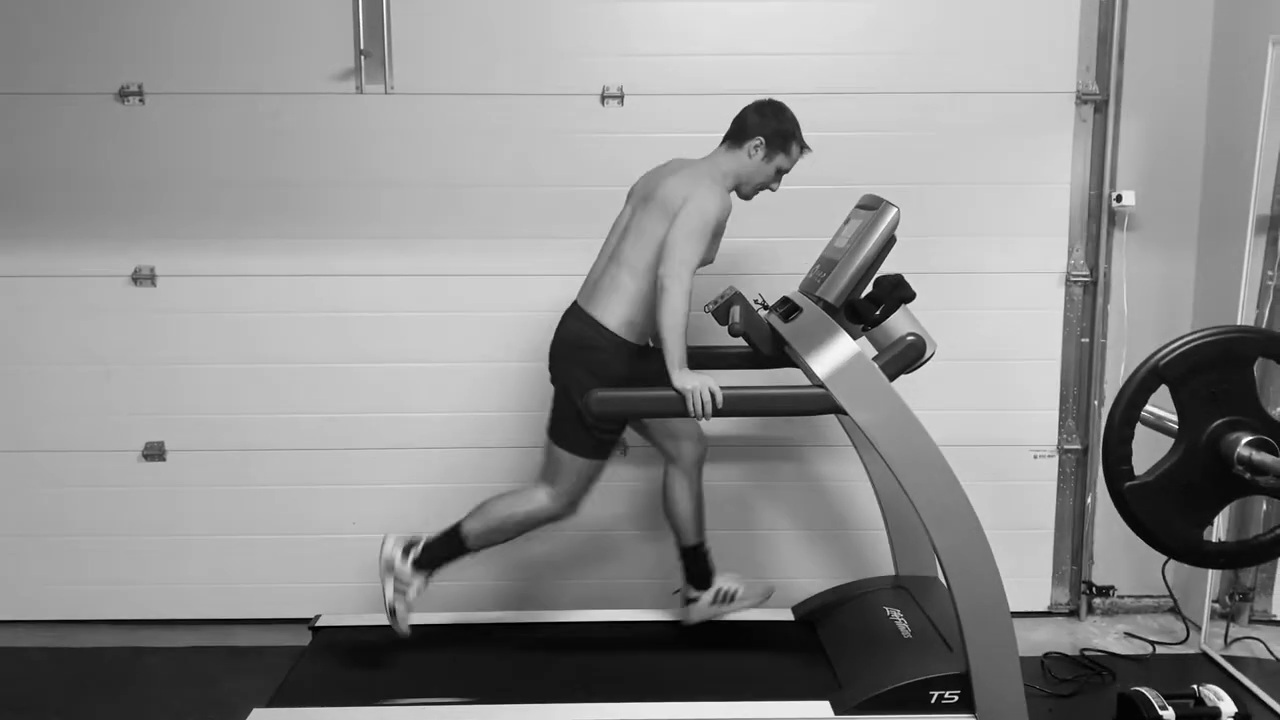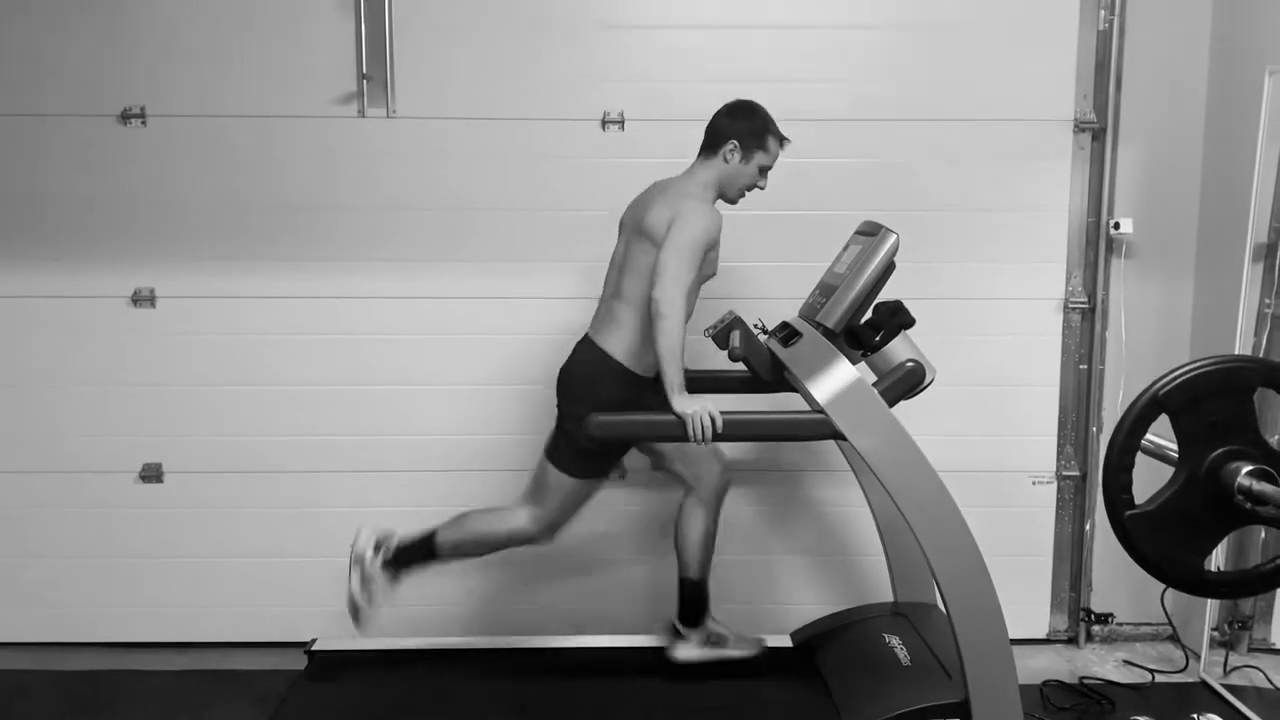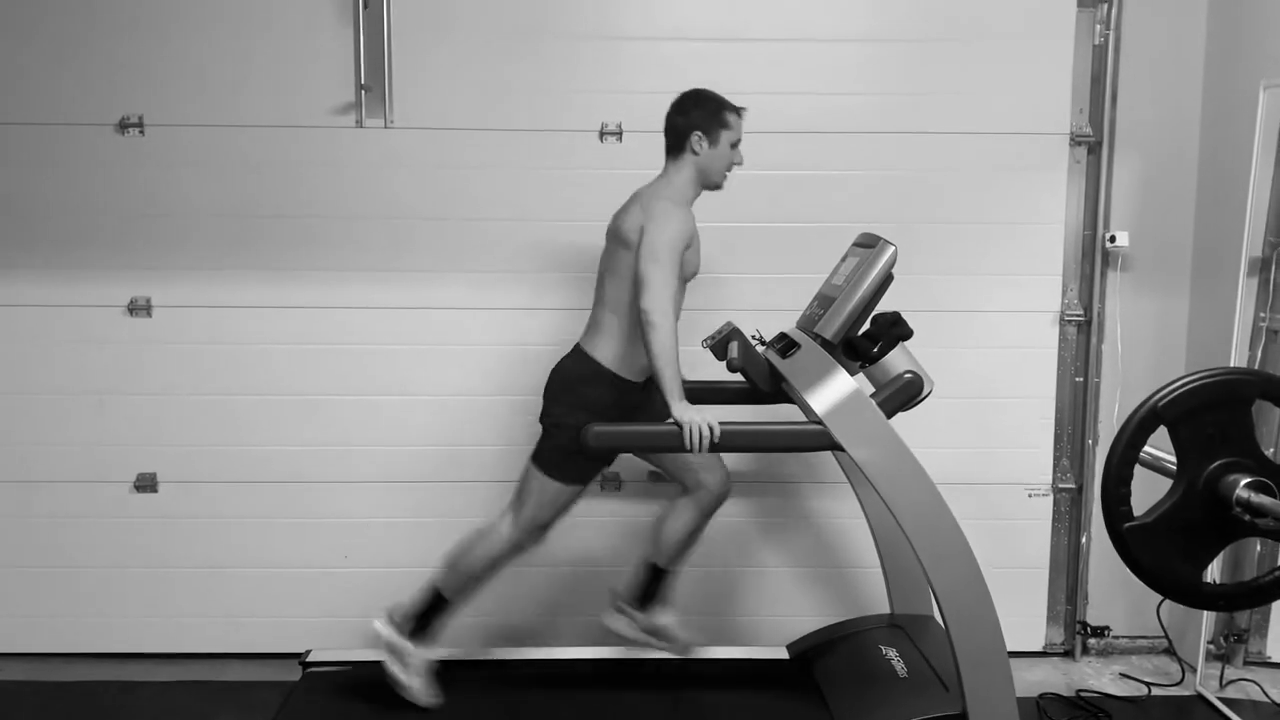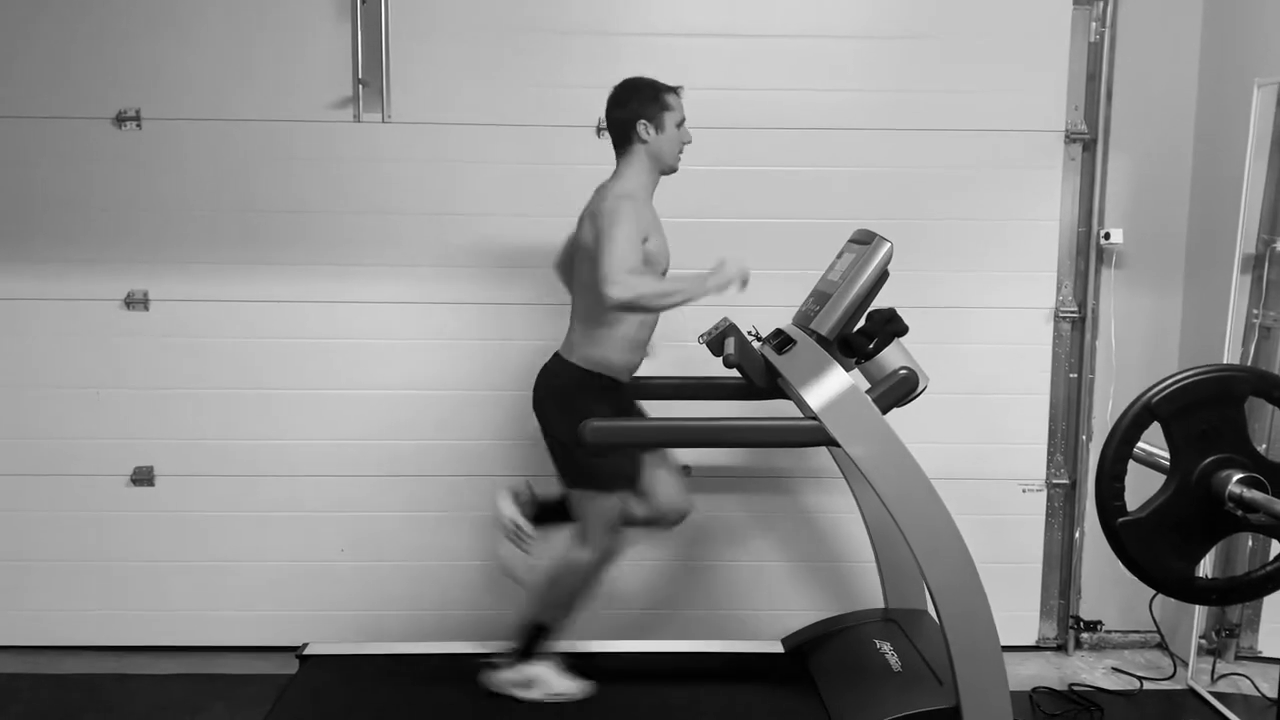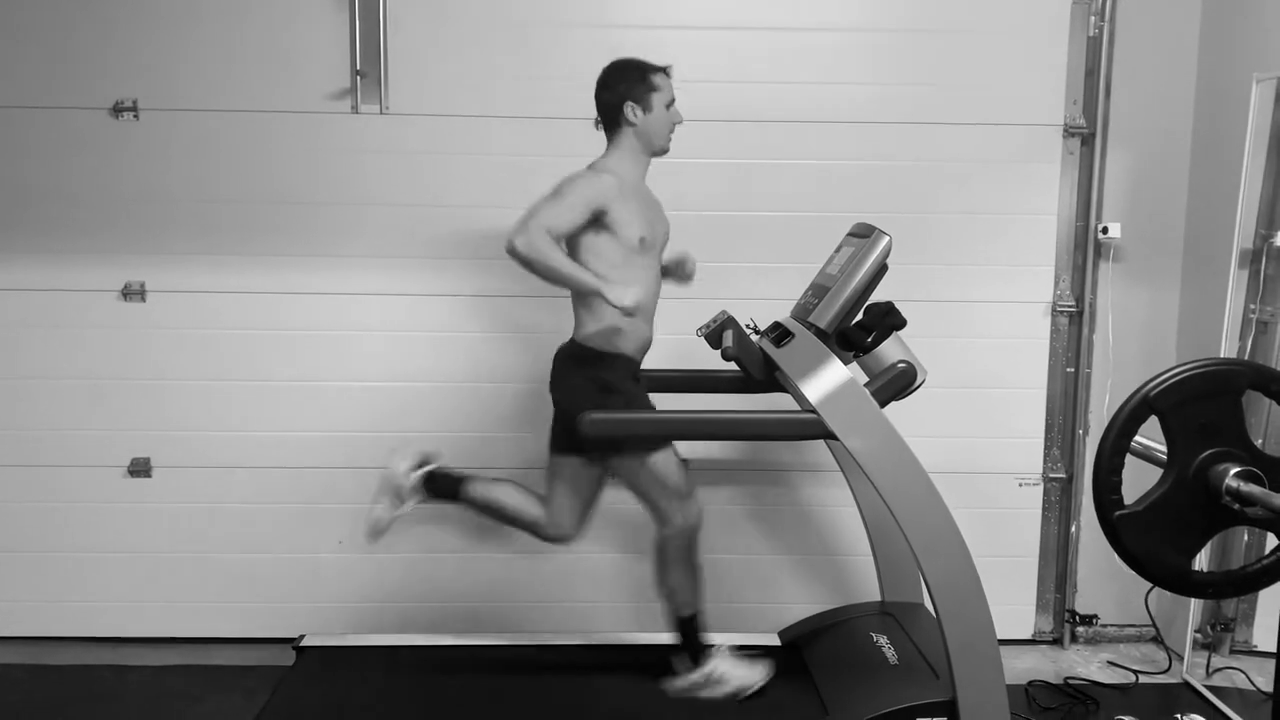
dt=0.5s
person 1, frame 1
left shoulder: (674, 177)
right shoulder: (710, 195)
right elbow: (673, 275)
right wrist: (680, 372)
left hip: (599, 337)
right hip: (605, 352)
left knee: (688, 448)
right knee: (559, 496)
left ankle: (700, 588)
right ankle: (419, 560)
person 1, frame 2
left shoulder: (659, 197)
right shoulder: (697, 212)
right elbow: (664, 298)
right wrist: (677, 397)
left hip: (624, 377)
right hip: (608, 382)
left knee: (710, 479)
right knee: (540, 517)
left ankle: (693, 625)
right ankle: (388, 558)
person 1, frame 3
left shoulder: (660, 206)
right shoulder: (668, 213)
right elbow: (652, 304)
right wrist: (678, 405)
left hip: (620, 386)
right hip: (600, 390)
left knee: (712, 483)
right knee: (527, 526)
left ankle: (639, 605)
right ankle: (412, 632)
person 1, frame 4
left shoulder: (629, 199)
right shoulder: (621, 202)
left elbow: (568, 264)
right elbow: (617, 291)
right wrist: (704, 285)
left hip: (598, 385)
right hip: (580, 391)
left knee: (671, 506)
right knee: (599, 542)
left ankle: (534, 509)
right ankle: (520, 660)
person 1, frame 5
left shoulder: (629, 188)
right shoulder: (600, 181)
right elbow: (525, 241)
left wrist: (664, 267)
right wrist: (604, 290)
left hip: (604, 375)
right hip: (595, 374)
left knee: (559, 523)
right knee: (681, 513)
left ankle: (429, 480)
right ankle: (695, 660)
